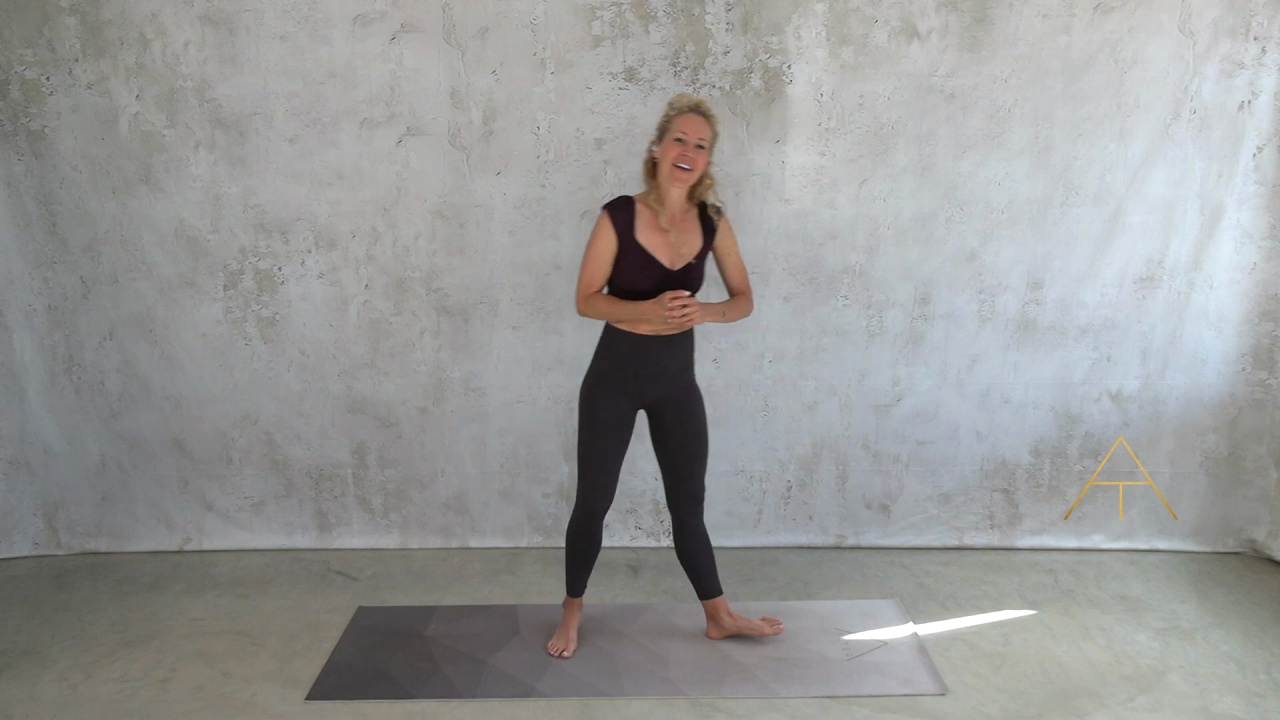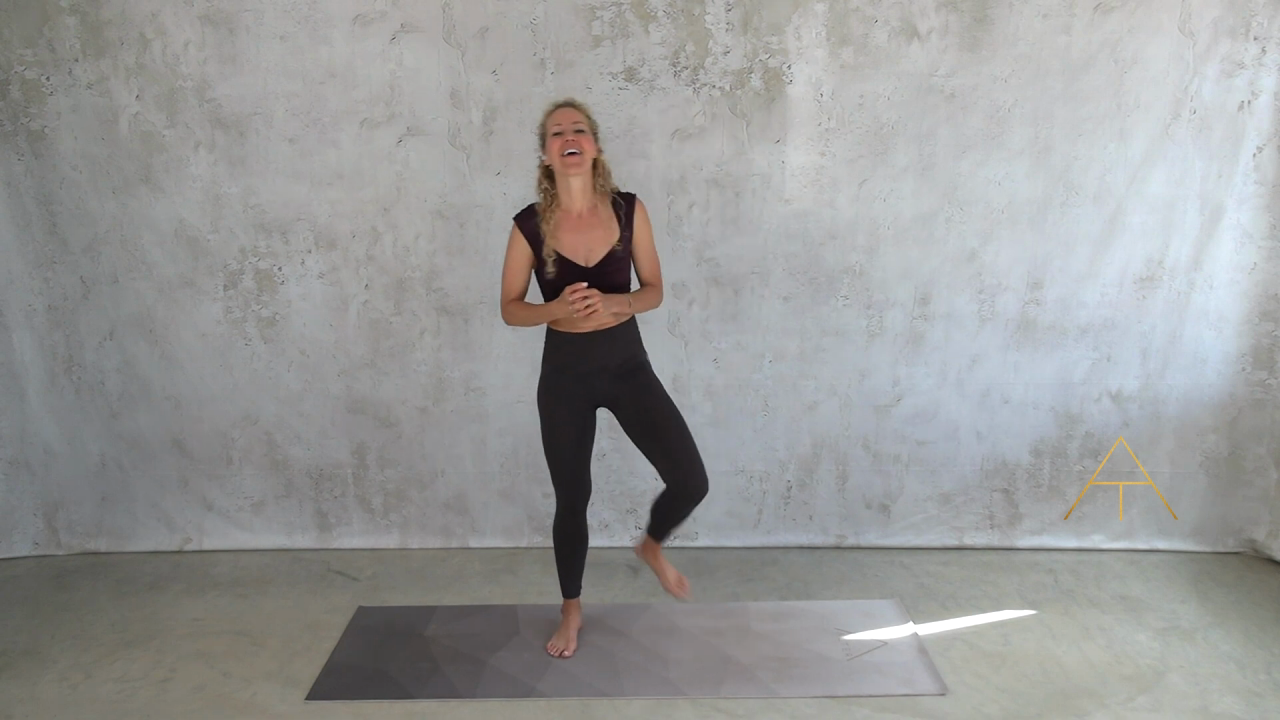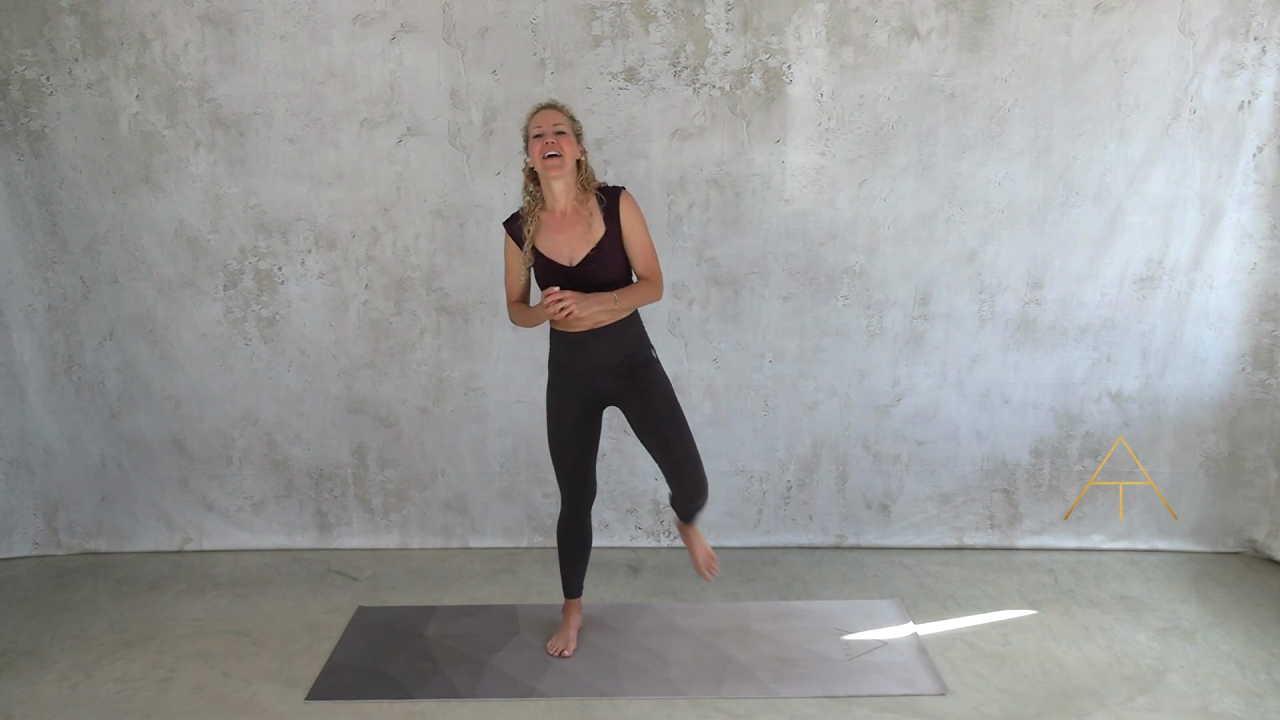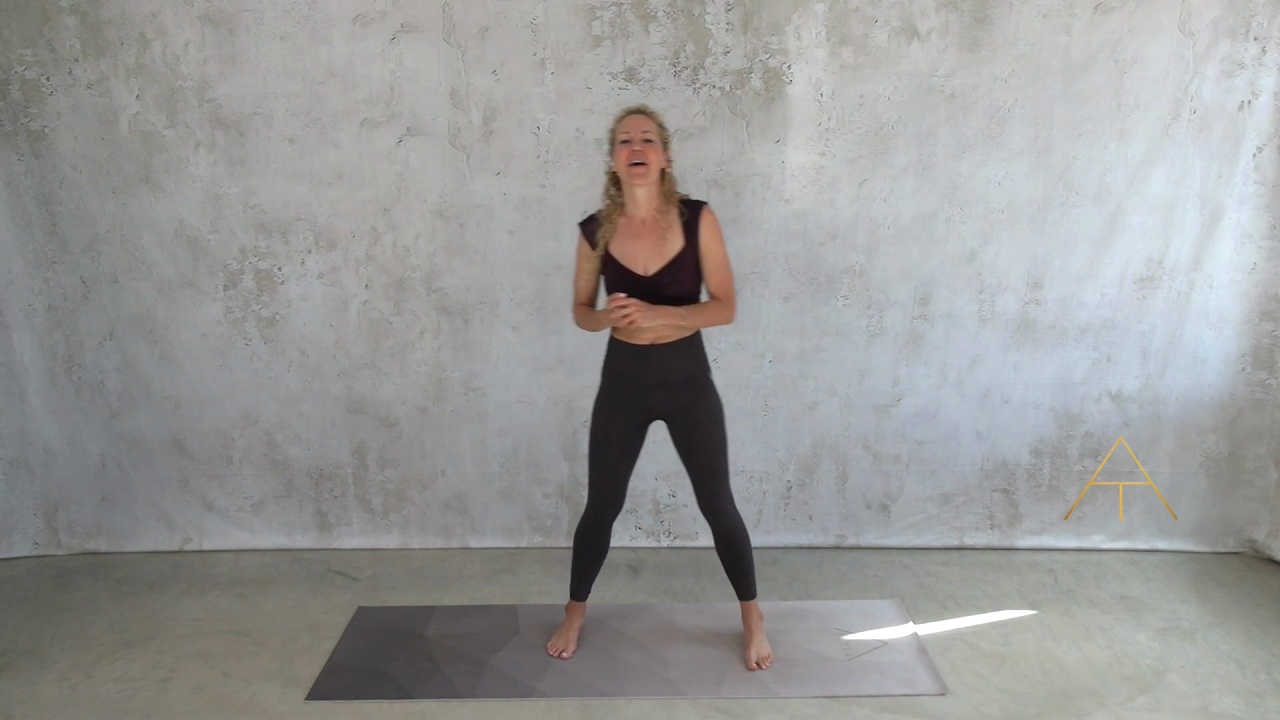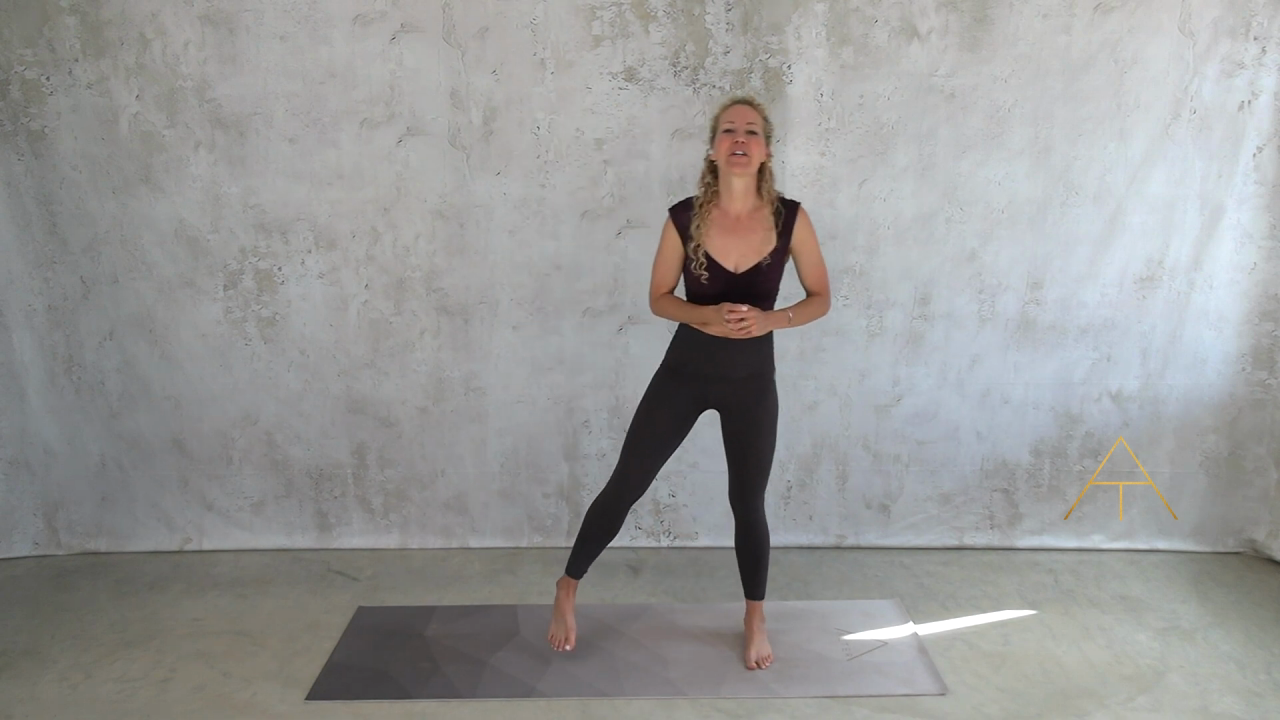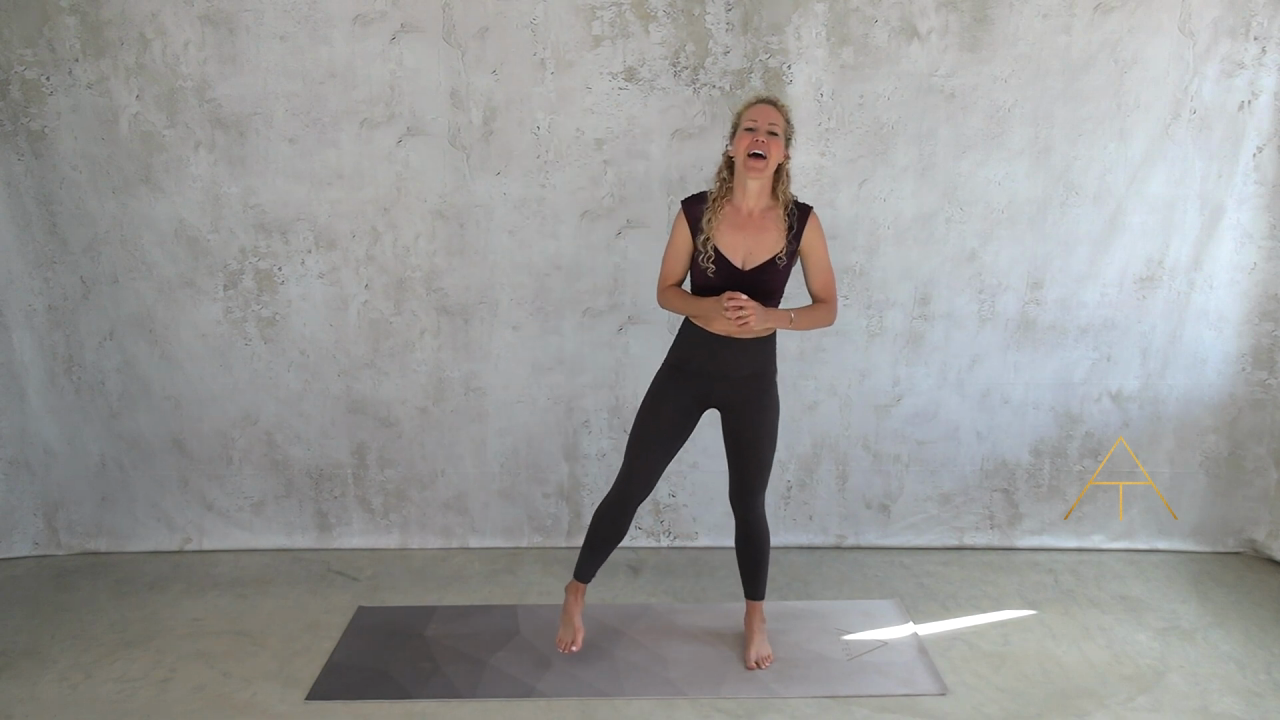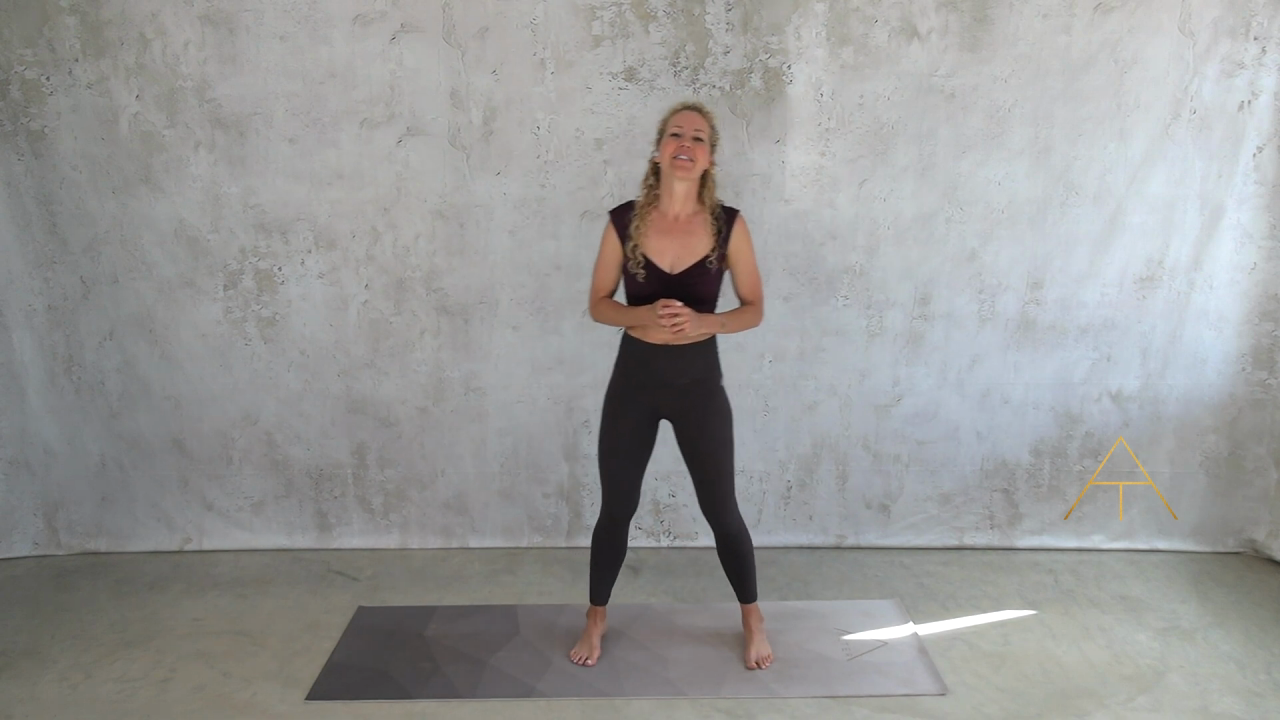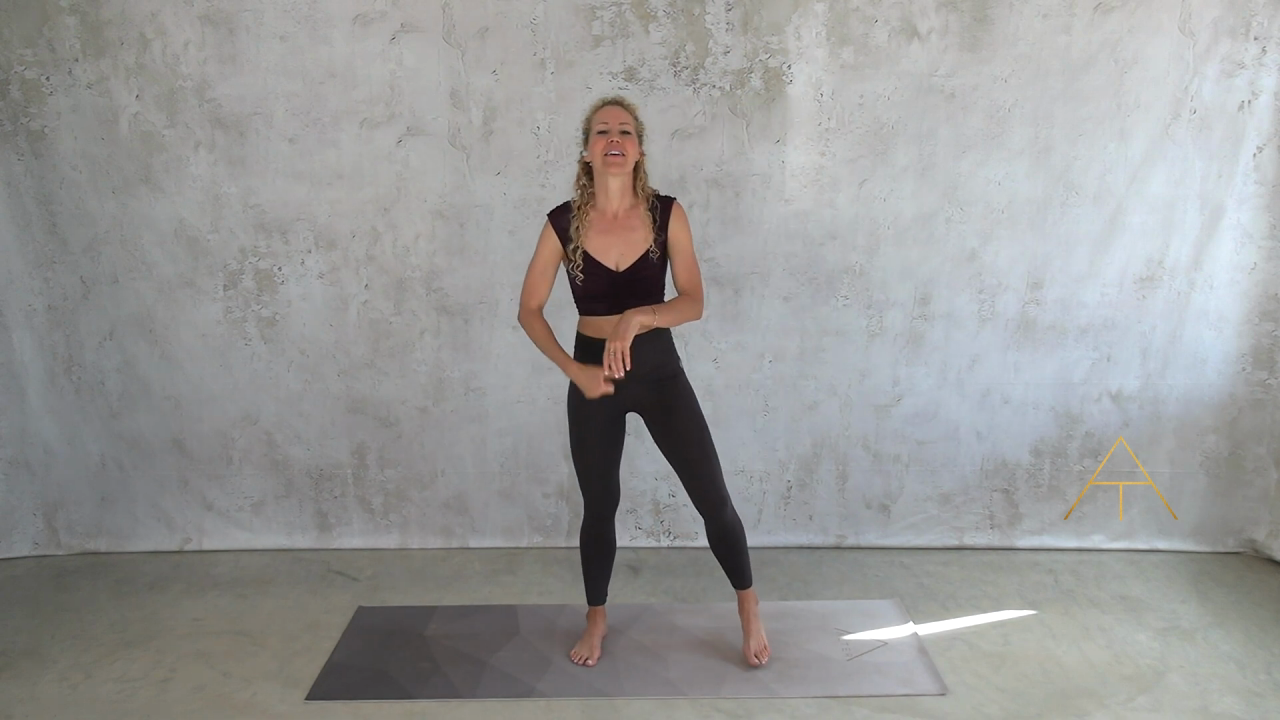
dt=0.4s
person 1, frame 1
left shoulder: (713, 222)
right shoulder: (617, 216)
left elbow: (743, 299)
right elbow: (587, 299)
left wrist: (705, 311)
right wrist: (644, 311)
left hip: (675, 375)
right hip: (615, 374)
left knee: (688, 505)
right knee: (593, 500)
left ankle: (719, 615)
right ankle: (572, 611)
person 1, frame 2
left shoulder: (629, 210)
right shoulder: (529, 225)
left elbow: (654, 290)
right elbow: (510, 308)
left wrist: (613, 304)
right wrist: (555, 309)
left hip: (627, 360)
right hip: (564, 370)
left knee: (691, 482)
right knee: (571, 498)
left ankle: (653, 546)
right ankle: (571, 611)
person 1, frame 3
left shoulder: (617, 204)
right shoulder: (520, 227)
left elbow: (652, 285)
right elbow: (517, 308)
left wrist: (589, 302)
right wrist: (540, 312)
left hip: (630, 356)
right hip: (569, 368)
left knee: (691, 480)
right knee: (577, 497)
left ankle: (686, 520)
right ankle: (571, 612)
person 1, frame 4
left shoulder: (698, 218)
right shoulder: (596, 232)
left elbow: (726, 306)
right elbow: (582, 311)
left wrist: (670, 317)
right wrist: (606, 318)
left hip: (688, 377)
right hip: (624, 378)
left knee: (717, 505)
right knee: (602, 504)
left ankle: (752, 618)
right ankle: (575, 612)
person 1, frame 5
left shoulder: (791, 219)
right shoulder: (684, 218)
left elbow: (821, 299)
right elbow: (659, 299)
left wrist: (771, 319)
right wrist: (710, 315)
left hip: (752, 374)
right hip: (686, 365)
left knee: (748, 503)
right knee: (625, 484)
left ankle: (755, 619)
right ankle: (567, 588)
person 1, frame 6
left shoulder: (801, 222)
right shoulder: (695, 211)
left elbow: (826, 309)
right elbow: (666, 292)
left wrist: (774, 318)
right wrist: (711, 306)
left hip: (753, 374)
right hip: (688, 365)
left knee: (748, 502)
right knee: (630, 486)
left ankle: (755, 619)
right ankle: (576, 591)
person 1, frame 7
left shoulder: (729, 225)
right shoulder: (623, 222)
left elbow: (754, 309)
right elbow: (598, 305)
left wrist: (706, 323)
right wrist: (638, 316)
left hip: (697, 378)
right hip: (633, 377)
left knee: (721, 507)
right knee: (617, 508)
left ankle: (752, 617)
right ankle: (596, 617)
person 1, frame 8
left shoulder: (667, 213)
right shoulder: (562, 223)
left elbow: (693, 304)
right elbow: (530, 310)
left wrist: (635, 319)
right wrist: (571, 368)
left hip: (657, 366)
right hip: (592, 372)
left knee: (712, 494)
right knee: (599, 504)
left ankle: (748, 606)
right ankle: (596, 618)
